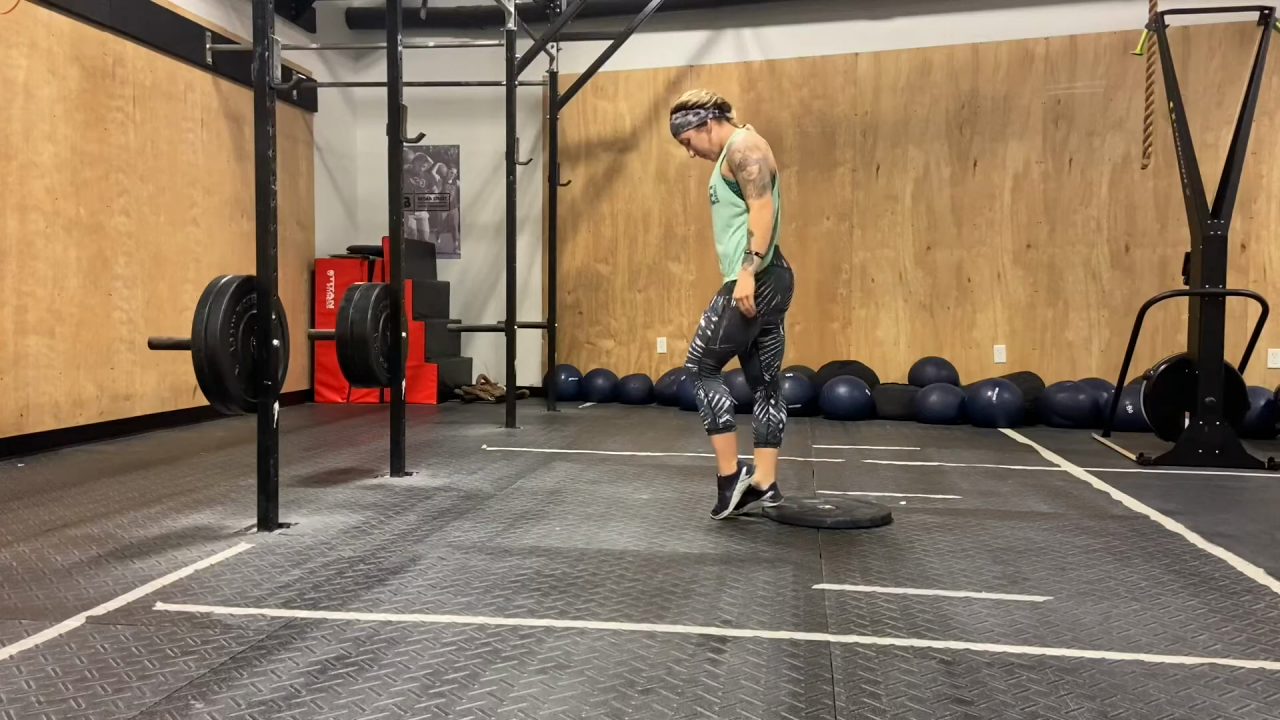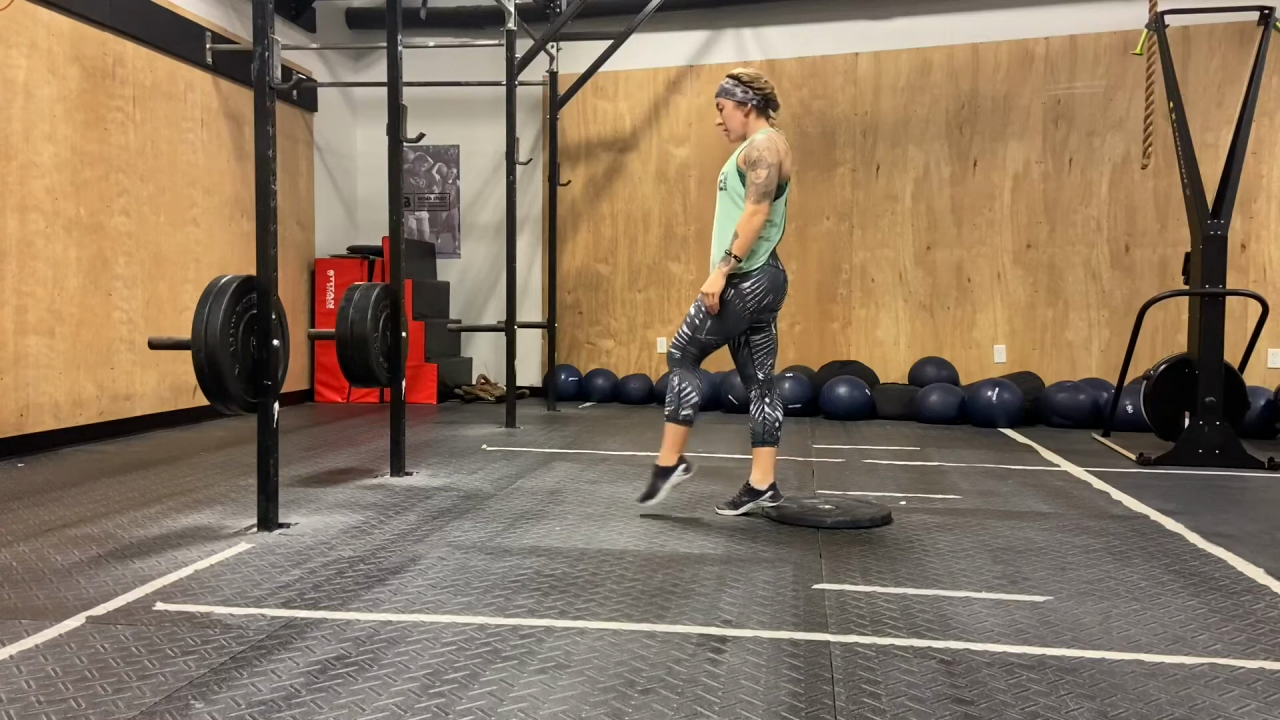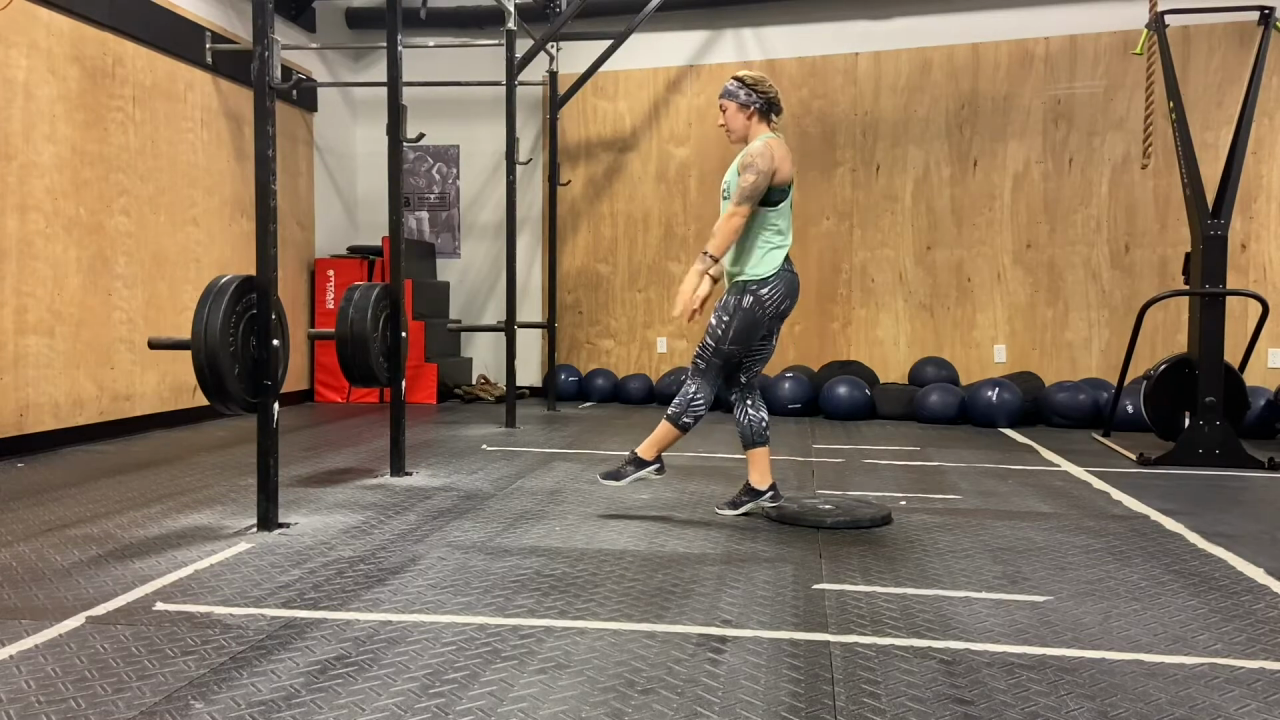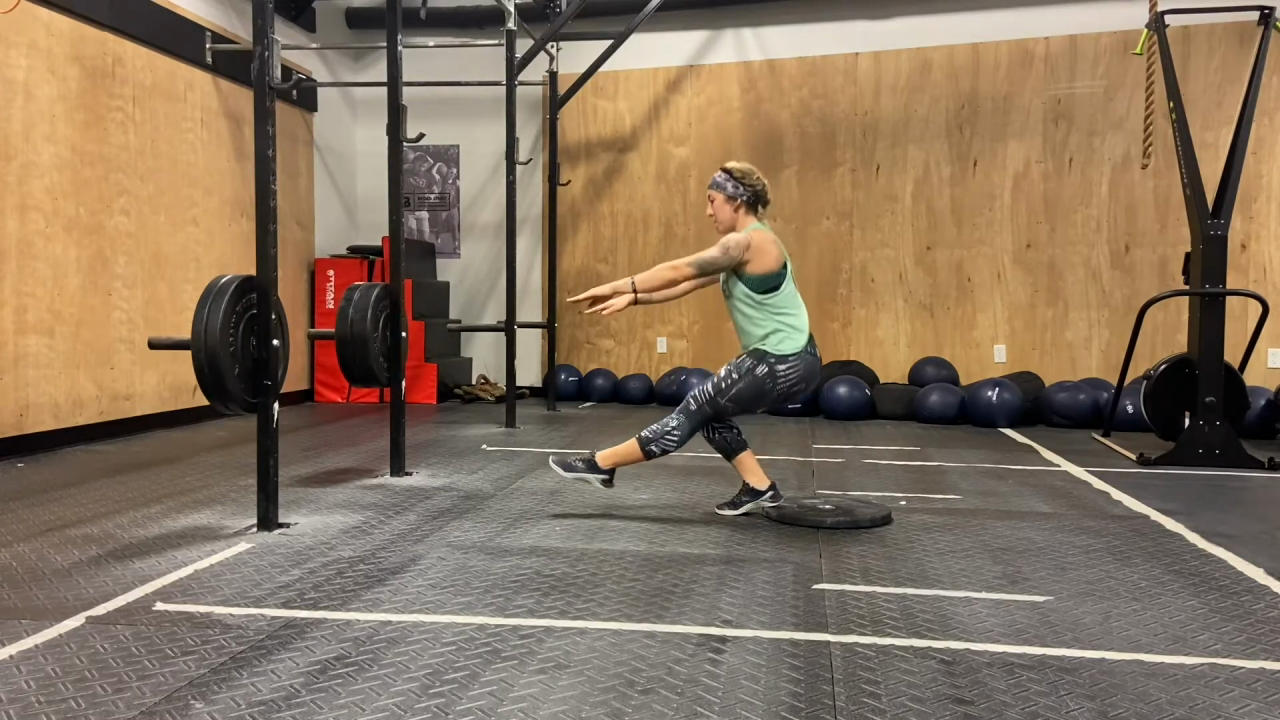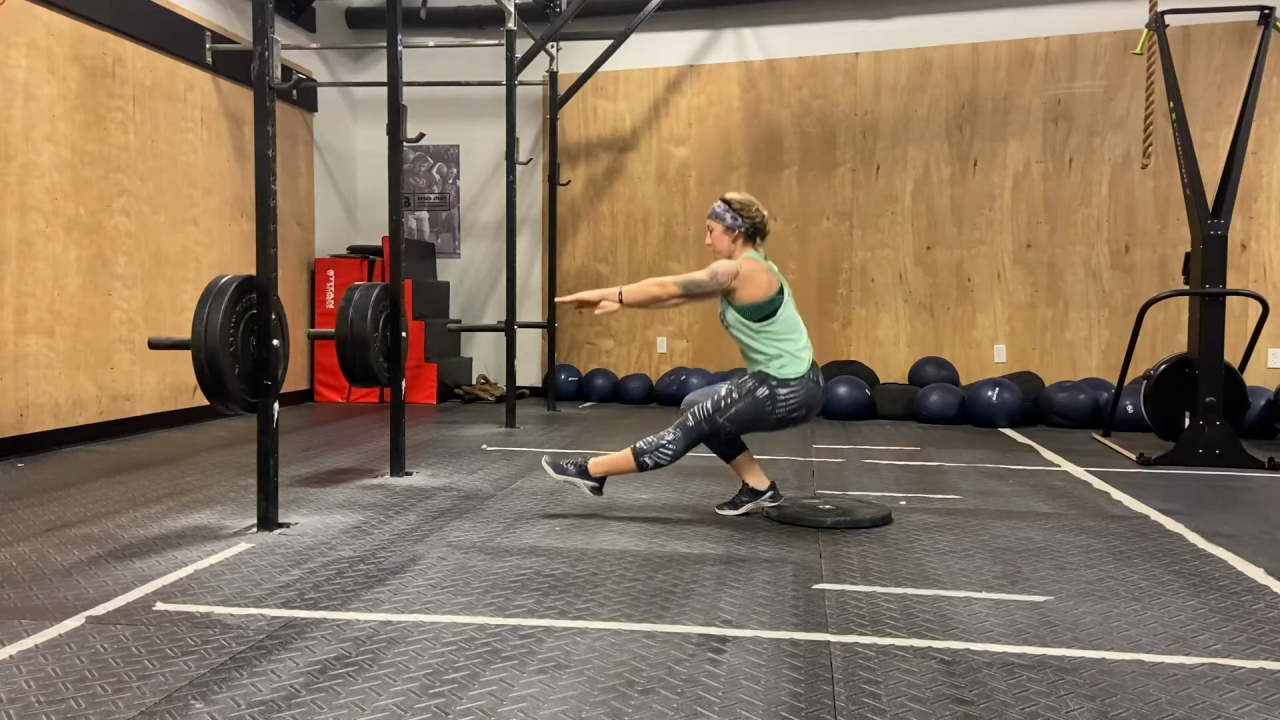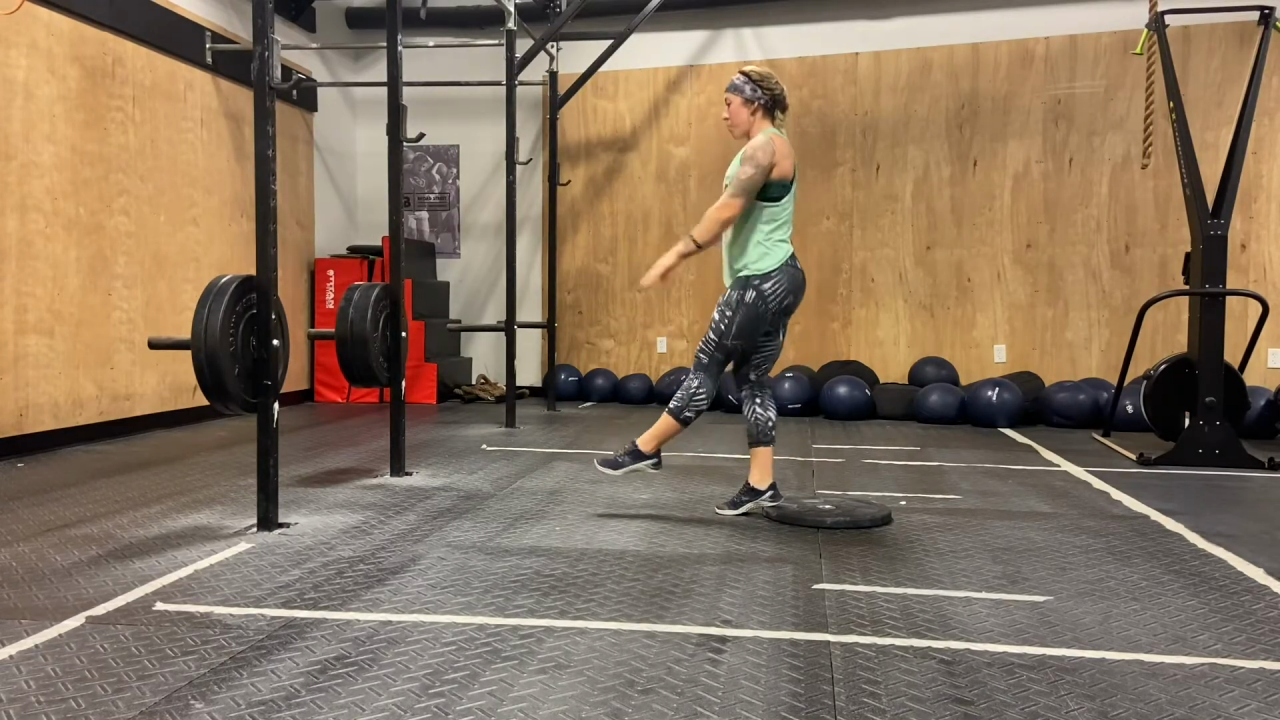
dt=0.7s
person 1, frame 1
left shoulder: (743, 146)
right shoulder: (735, 154)
left elbow: (763, 210)
left wrist: (746, 273)
left hip: (756, 281)
right hip: (767, 281)
left knee: (702, 366)
right knee: (764, 383)
left ankle: (731, 471)
right ankle: (764, 484)
person 1, frame 2
left shoulder: (764, 144)
right shoulder: (757, 147)
left elbow: (756, 214)
left wrist: (720, 270)
left hip: (747, 279)
right hip: (759, 278)
left knee: (683, 358)
right knee: (759, 381)
left ankle: (671, 461)
right ankle: (762, 484)
person 1, frame 3
left shoulder: (763, 150)
right shoulder: (760, 152)
left elbow: (735, 217)
left wrist: (700, 270)
right wrist: (709, 277)
left hip: (760, 287)
right hip: (767, 285)
left knee: (704, 373)
right knee: (741, 383)
left ankle: (646, 456)
right ankle: (761, 486)
person 1, frame 4
left shoulder: (746, 242)
right shoulder: (747, 243)
left elbow: (680, 271)
right elbow: (689, 281)
left wrist: (616, 286)
right wrist: (632, 297)
left hip: (783, 364)
right hip: (782, 359)
left knee: (694, 410)
right knee: (704, 406)
left ankle: (601, 464)
right ankle: (759, 487)
person 1, frame 5
left shoulder: (738, 270)
right shoulder: (750, 269)
left elbow: (668, 288)
right elbow: (682, 294)
left wrist: (607, 293)
right wrist: (619, 299)
left hip: (787, 391)
right hip: (790, 384)
left knee: (689, 427)
right knee: (698, 411)
left ankle: (591, 471)
right ankle: (759, 488)
person 1, frame 6
left shoulder: (765, 146)
right shoulder: (765, 148)
left elbow: (729, 207)
right elbow: (733, 213)
left wrist: (679, 251)
right wrist: (685, 249)
left hip: (761, 283)
right hip: (775, 281)
left knee: (706, 369)
right knee: (754, 382)
left ankle: (643, 450)
right ankle: (762, 485)
